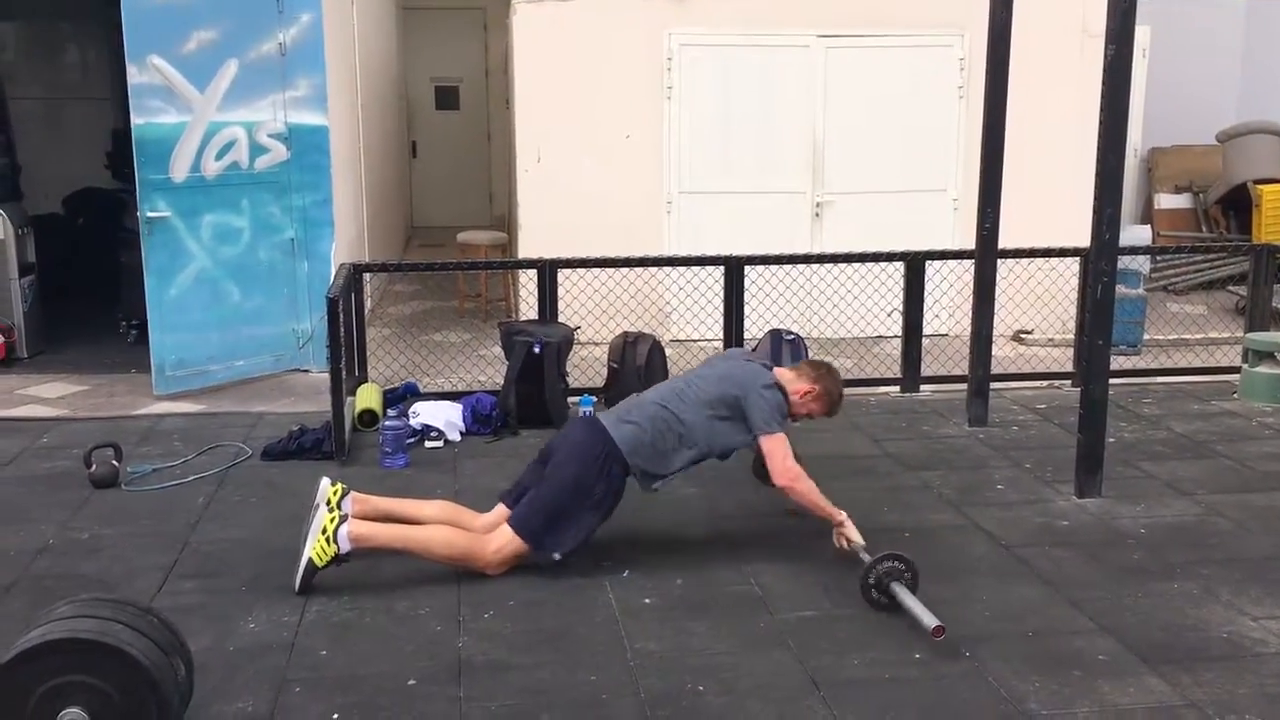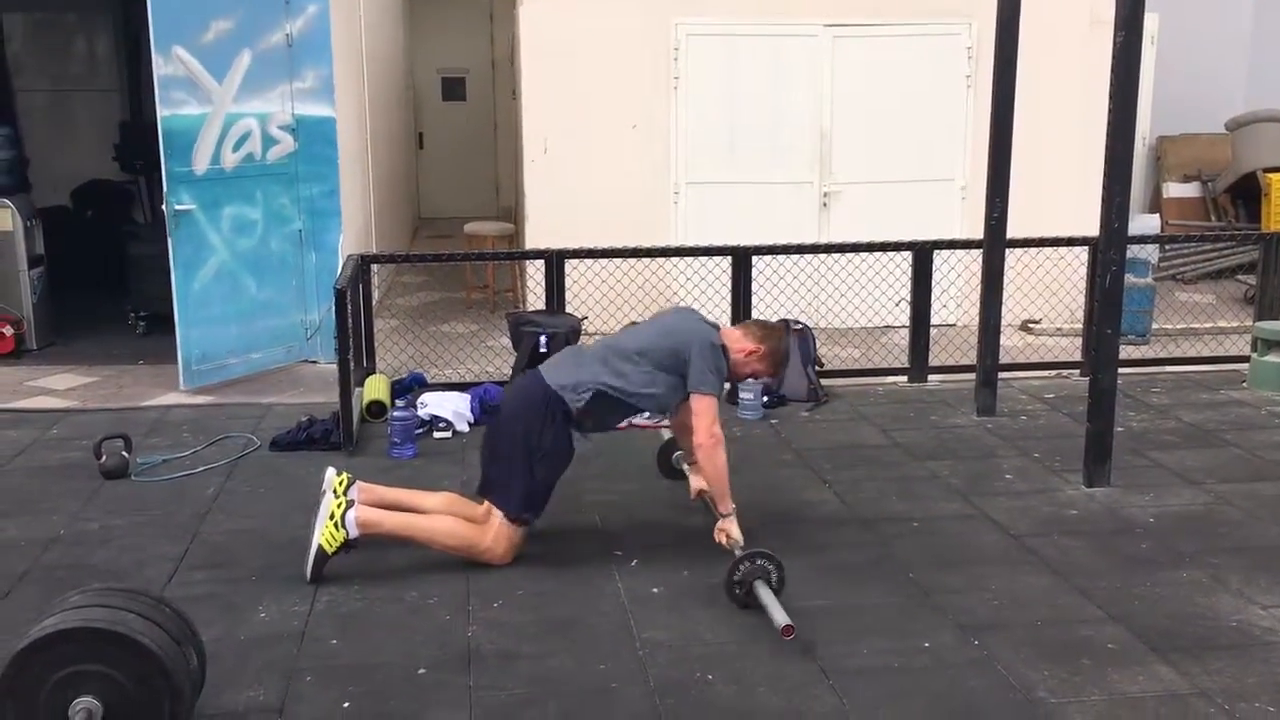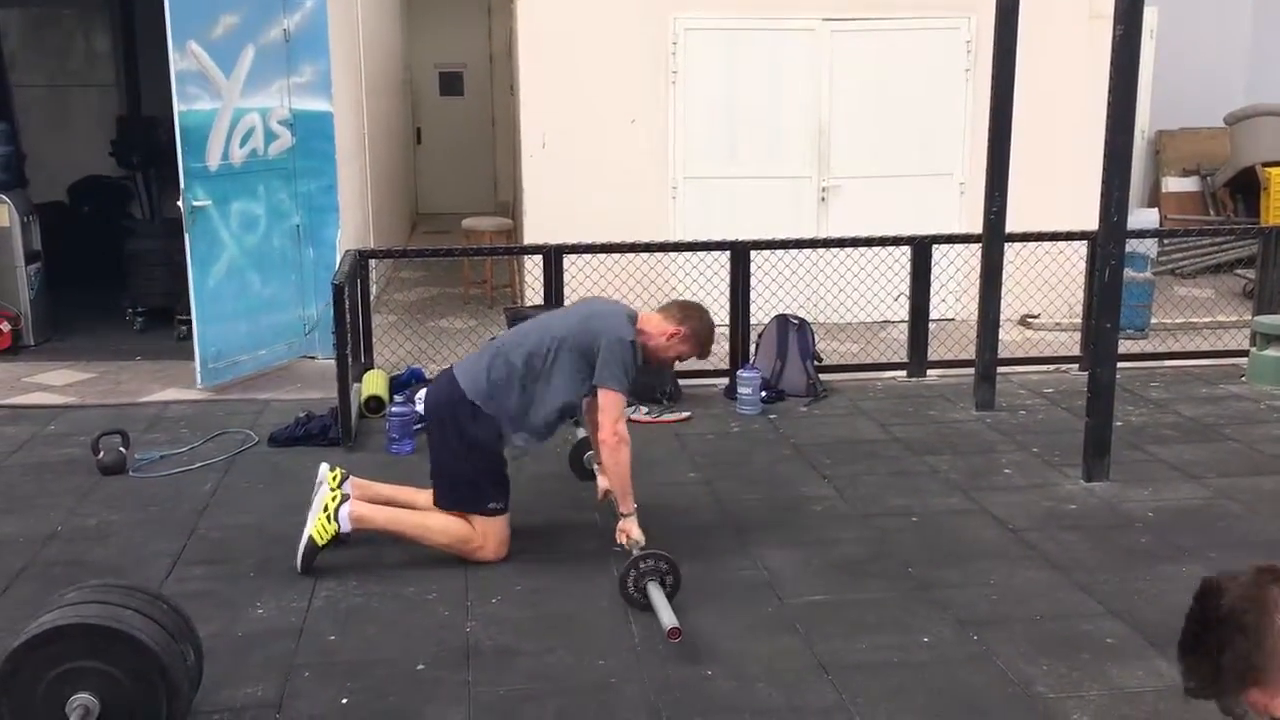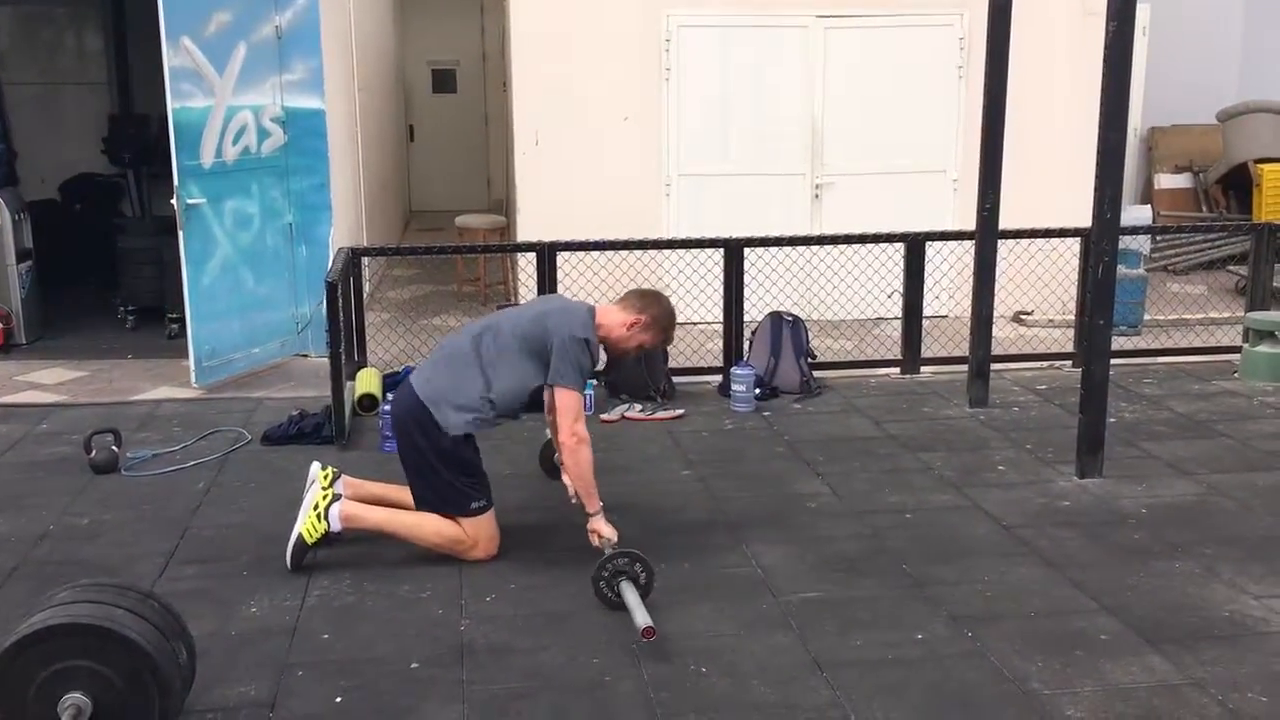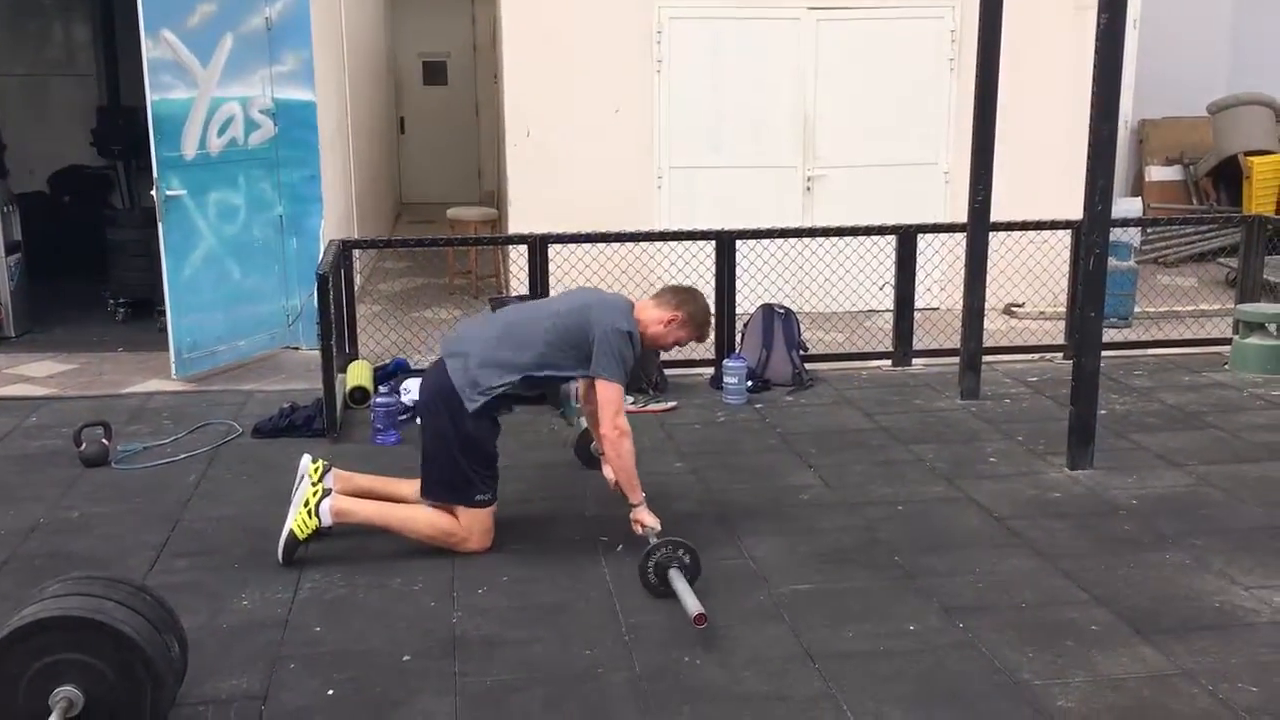
dt=0.5s
person 1, frame 1
left shoulder: (745, 363)
right shoulder: (766, 390)
left elbow: (759, 437)
right elbow: (786, 476)
left wrist: (786, 456)
right wrist: (837, 518)
left hip: (588, 435)
right hip: (603, 459)
left knee: (482, 524)
right knee: (491, 553)
left ankle: (349, 503)
right ankle: (348, 533)
person 1, frame 2
left shoulder: (692, 327)
right shoulder: (710, 348)
left elbow: (680, 409)
right elbow: (708, 437)
left wrist: (694, 470)
right wrist: (726, 514)
left hip: (532, 395)
right hip: (545, 408)
left knee: (486, 514)
right knee: (495, 544)
left ankle: (354, 492)
right ankle: (356, 518)
person 1, frame 3
left shoulder: (612, 319)
right shoulder: (621, 340)
left elbow: (592, 400)
right elbow: (614, 434)
left wrist: (601, 468)
right wrist: (628, 513)
left hip: (459, 391)
right hip: (467, 405)
left knee: (459, 508)
right knee: (487, 544)
left ankle: (346, 487)
right ankle: (350, 513)
person 1, frame 4
left shoulder: (570, 315)
right shoulder: (576, 336)
left elbow: (554, 405)
right elbow: (573, 434)
left wrist: (565, 467)
right wrist: (595, 513)
left hip: (425, 398)
right hip: (435, 410)
left knee: (449, 504)
right knee: (479, 543)
left ankle: (337, 486)
right ankle: (338, 512)
person 1, frame 5
left shoulder: (607, 309)
right shoulder: (619, 330)
left elbow: (589, 394)
right elbow: (613, 426)
left wrist: (606, 458)
right wrist: (638, 503)
left hip: (453, 378)
right hip: (464, 393)
left knee: (445, 497)
right knee: (472, 534)
left ankle: (328, 478)
right ankle: (332, 507)
